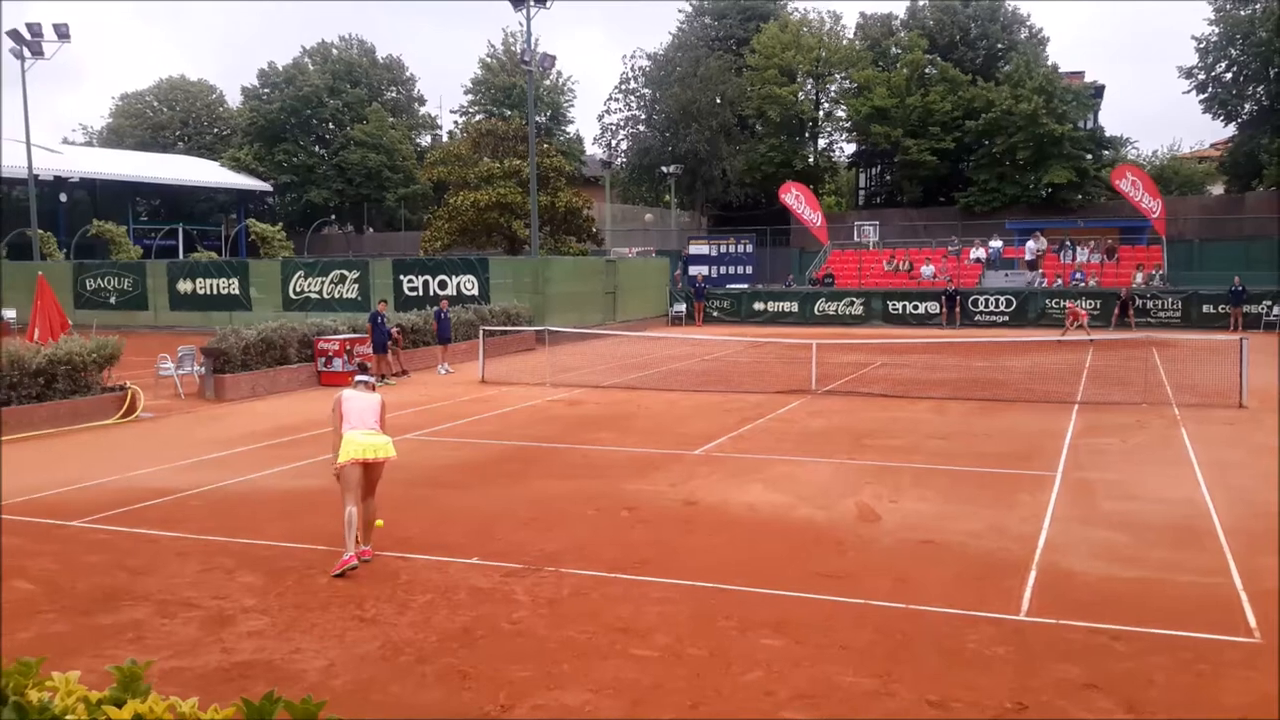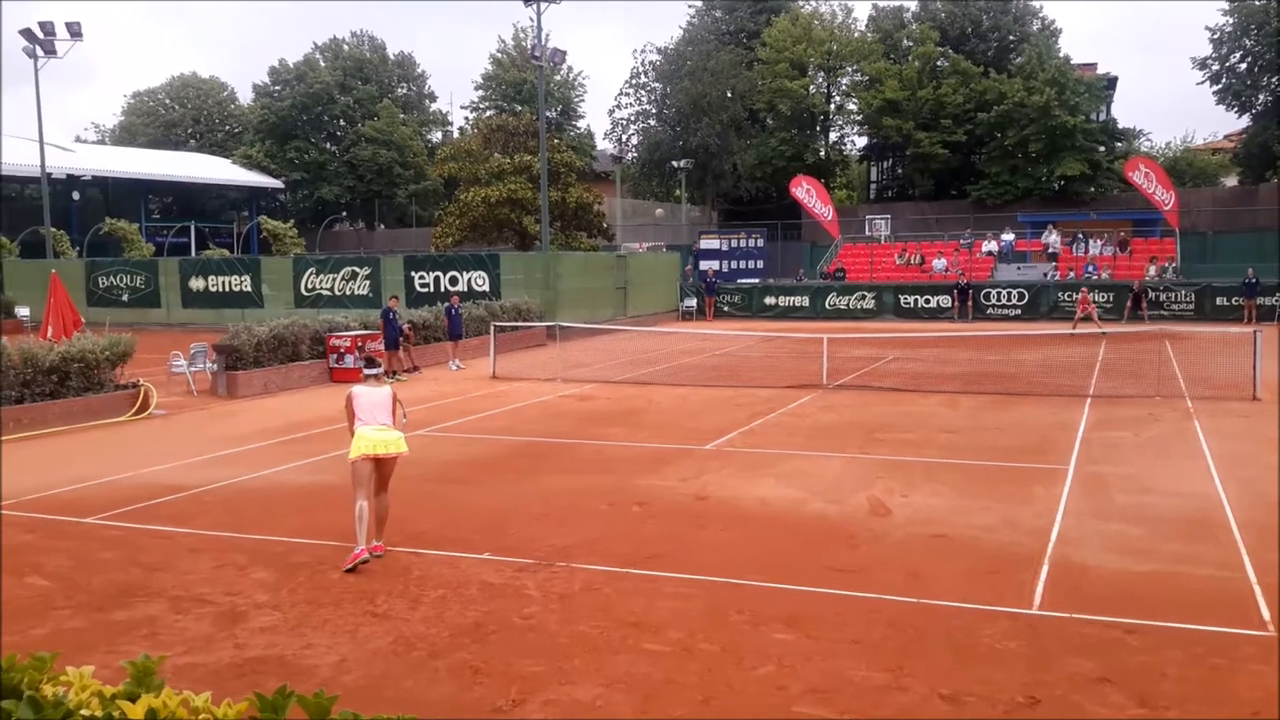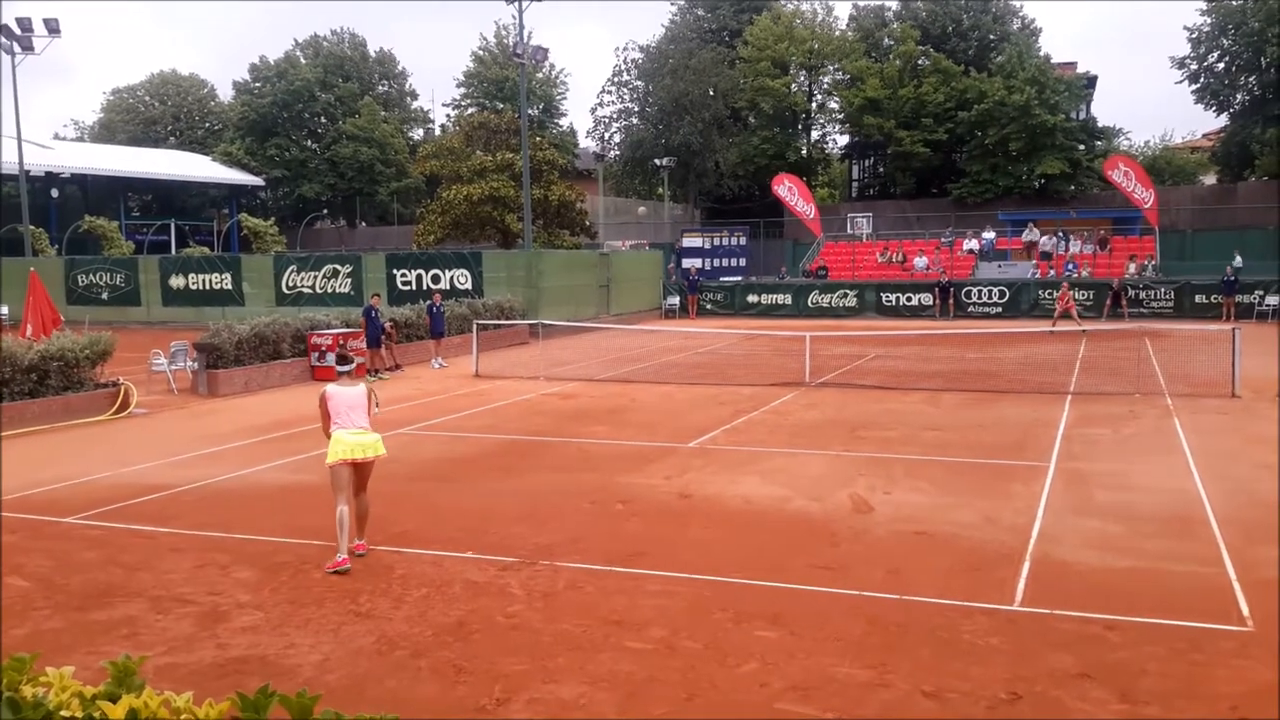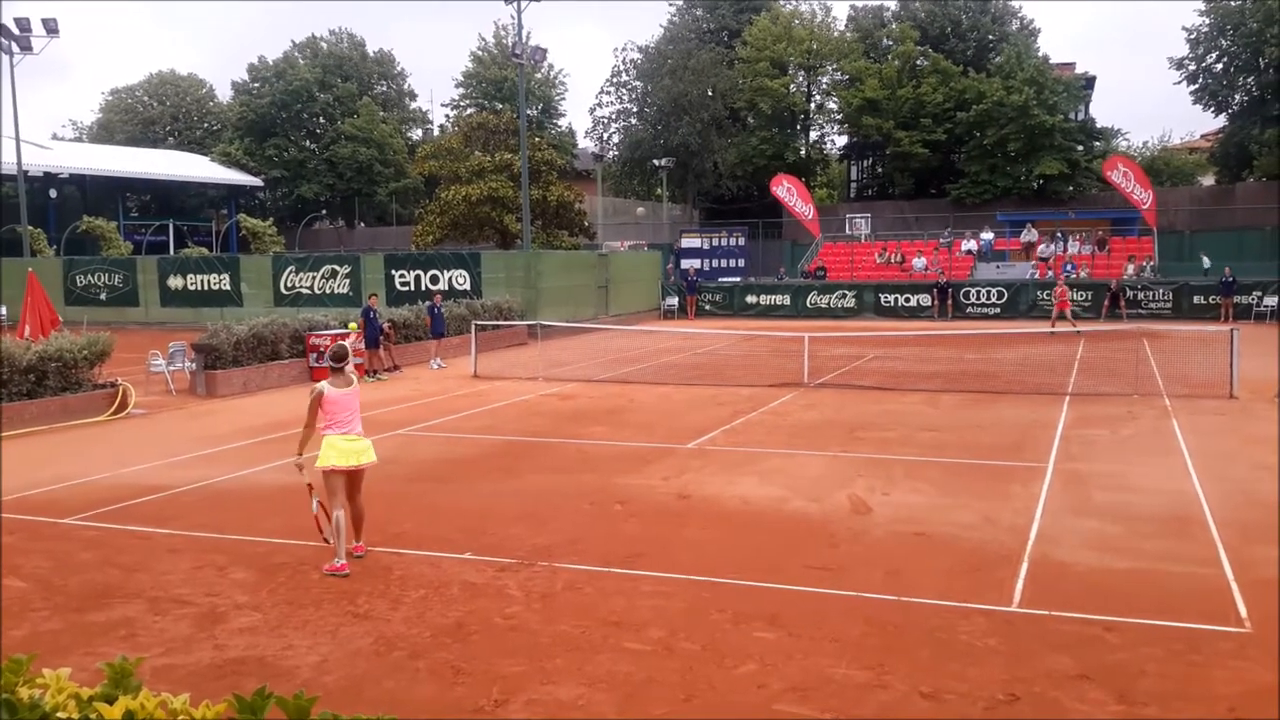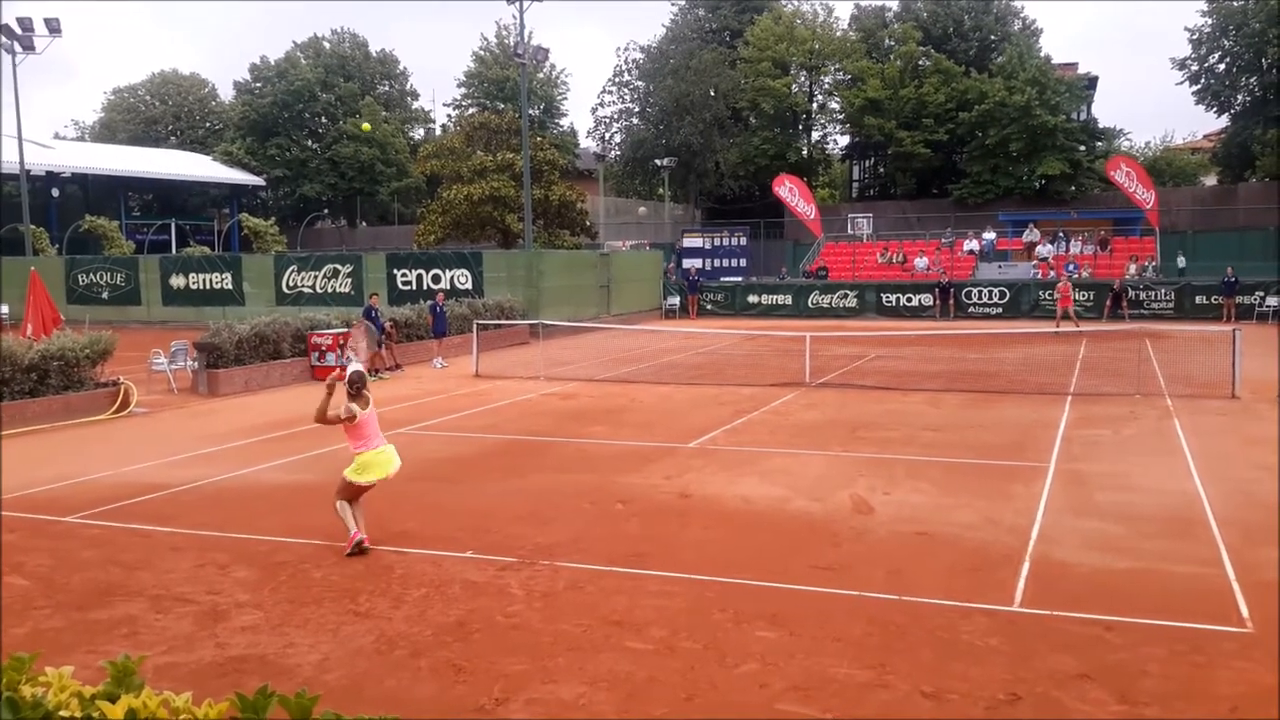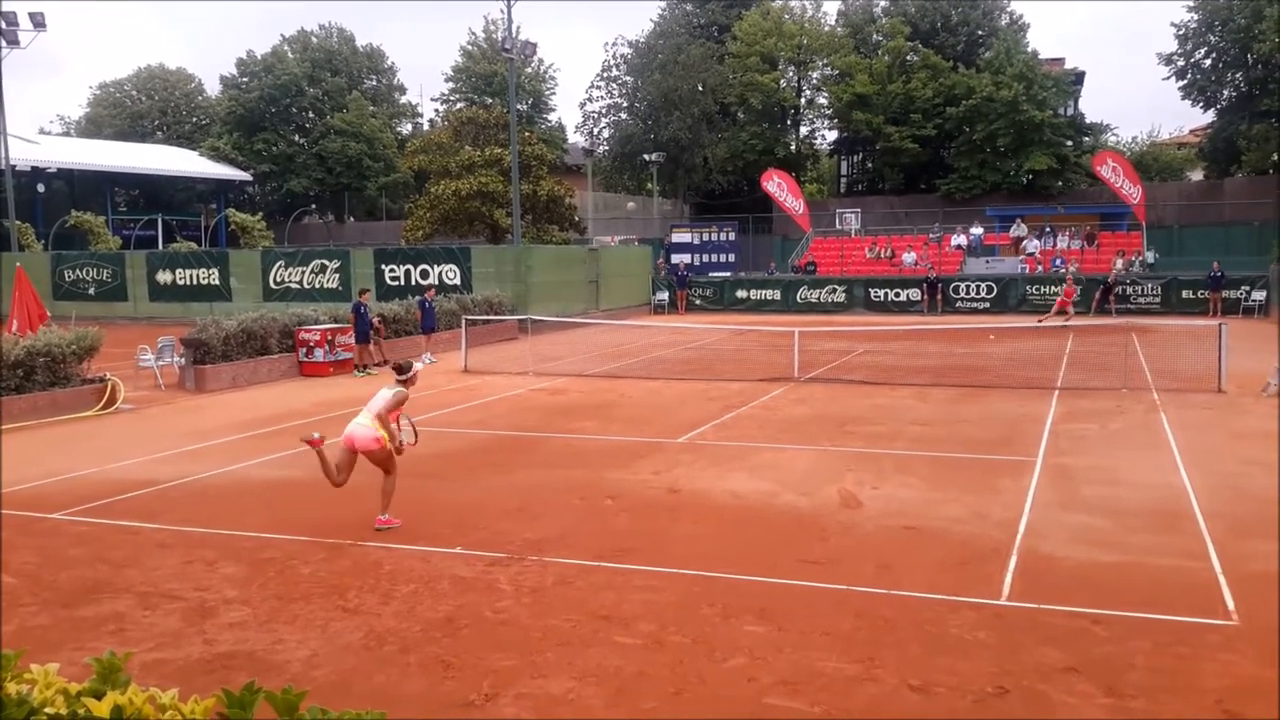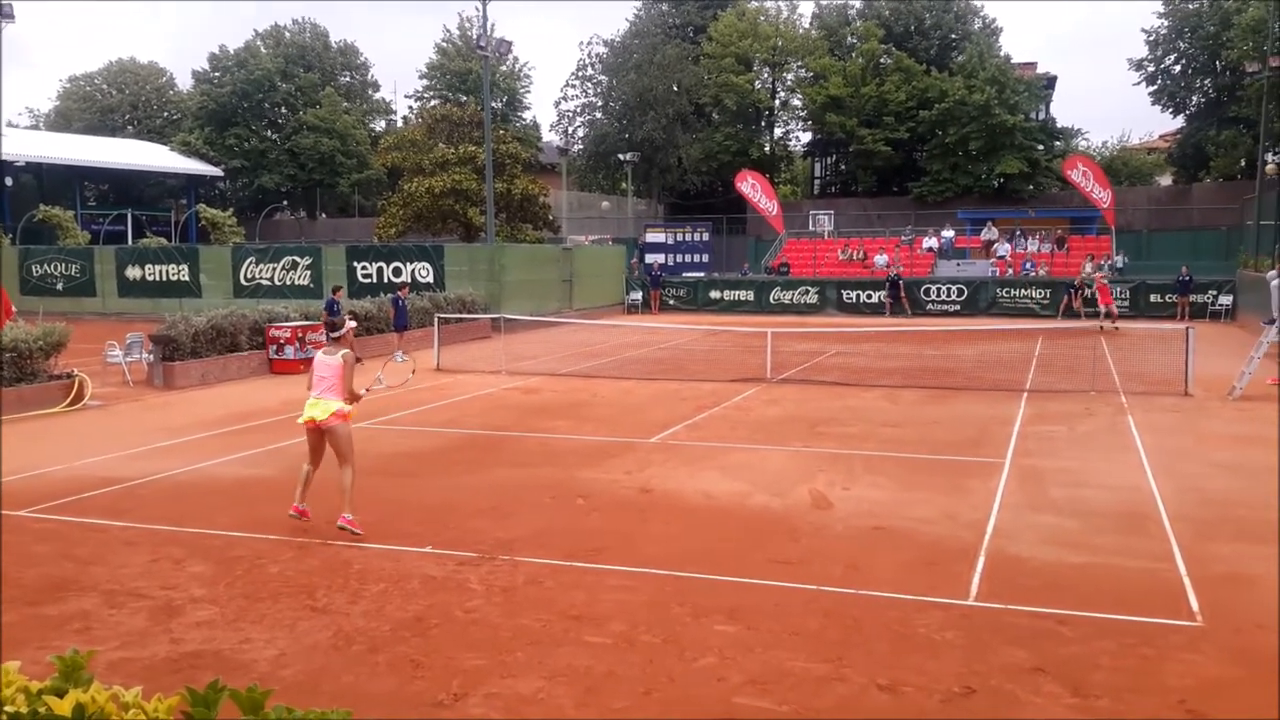
dt=0.7s
person 1, frame 1
left shoulder: (342, 396)
right shoulder: (378, 399)
left elbow: (337, 429)
left wrist: (335, 461)
left hip: (353, 443)
right hip: (379, 443)
left knee: (350, 501)
right knee: (368, 497)
left ankle: (350, 554)
right ankle: (366, 548)
person 1, frame 2
left shoulder: (353, 392)
right shoulder: (390, 391)
left elbow: (351, 427)
left hip: (364, 439)
right hip: (390, 438)
left knee: (361, 496)
right knee: (381, 493)
left ankle: (361, 548)
right ankle: (378, 544)
person 1, frame 3
left shoulder: (326, 391)
right shoulder: (365, 389)
left elbow: (326, 428)
left hip: (342, 442)
right hip: (367, 440)
left knee: (342, 501)
right knee: (361, 493)
left ankle: (342, 556)
right ankle: (360, 542)
person 1, frame 4
left shoulder: (320, 390)
right shoulder: (353, 381)
left elbow: (309, 426)
right elbow: (348, 366)
left wrist: (299, 454)
right wrist: (348, 347)
left hip: (334, 451)
right hip: (358, 447)
left knee: (337, 506)
right knee: (354, 498)
left ankle: (341, 562)
right ankle: (359, 544)
person 1, frame 5
left shoulder: (349, 412)
right shoulder: (367, 397)
left elbow: (320, 418)
right elbow: (359, 376)
left wrist: (328, 392)
left hip: (368, 464)
right hip: (385, 458)
left knee: (340, 498)
right knee: (354, 498)
left ankle: (355, 533)
right ankle: (362, 535)
person 1, frame 6
left shoulder: (387, 389)
right shoulder: (402, 393)
right elbow: (380, 414)
left wrist: (393, 438)
right wrist: (395, 440)
left hip: (352, 430)
right hip: (369, 436)
left knee: (337, 480)
right knee: (390, 472)
left ankle: (318, 443)
right ankle: (383, 518)
person 1, frame 7
left shoulder: (319, 354)
right shoulder: (347, 355)
left elbow: (310, 387)
right elbow: (348, 391)
right wrist: (357, 396)
left hip: (313, 410)
right hip: (333, 413)
left knee: (312, 462)
right knee: (347, 466)
left ankle: (299, 505)
right ankle: (346, 516)
